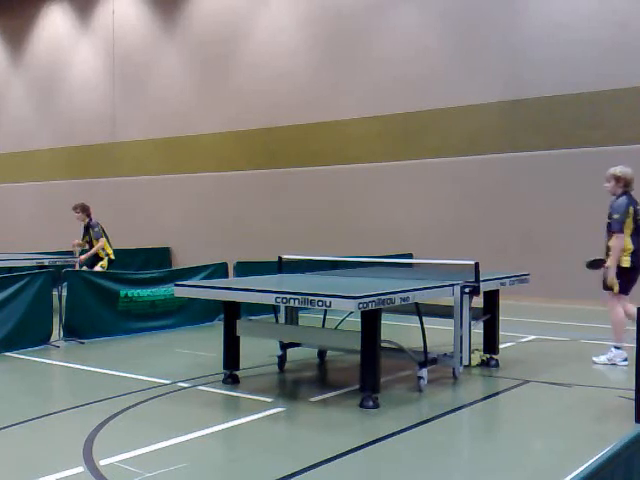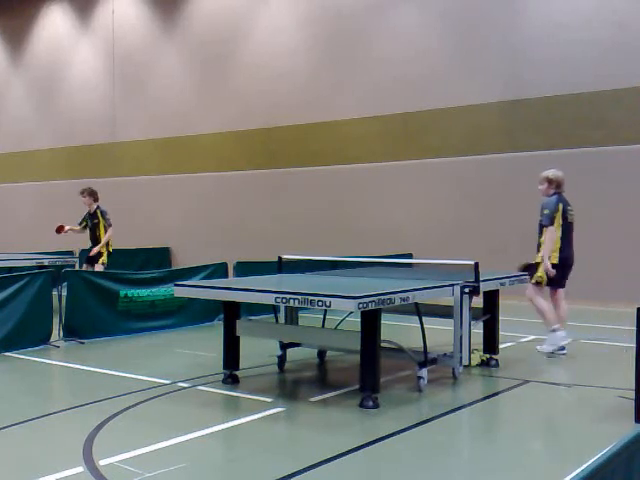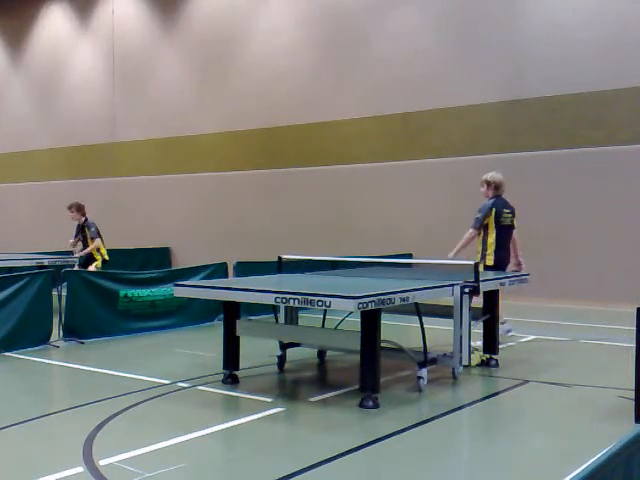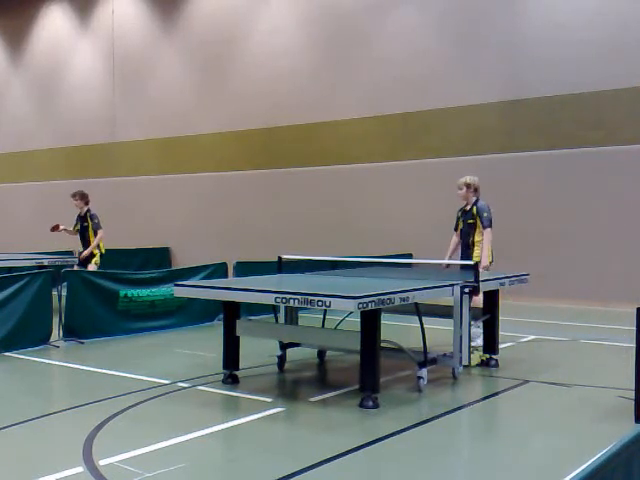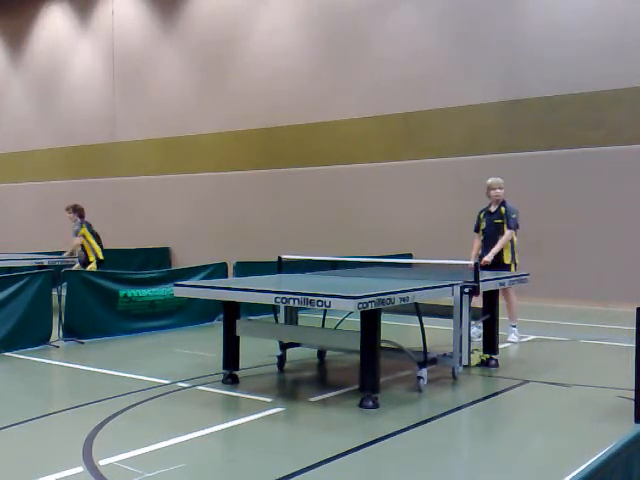
dt=0.7s
person 1, frame 1
left shoulder: (620, 204)
left elbow: (619, 237)
left wrist: (611, 266)
right wrist: (611, 256)
left hip: (622, 262)
left knee: (614, 303)
right knee: (621, 303)
left ankle: (618, 352)
person 1, frame 2
left shoulder: (550, 203)
right shoulder: (565, 203)
left elbow: (551, 232)
left wrist: (545, 258)
right wrist: (542, 255)
left hip: (552, 258)
right hip: (566, 258)
left knee: (533, 293)
right knee: (557, 297)
left ankle: (557, 332)
right ankle: (557, 340)
person 1, frame 3
left shoulder: (488, 206)
right shoulder: (509, 207)
left elbow: (473, 233)
right elbow: (513, 235)
left wrist: (453, 253)
right wrist: (517, 257)
left hip: (490, 258)
right hip: (503, 258)
right ankle: (502, 326)
person 1, frame 4
left shoulder: (481, 207)
right shoulder: (462, 211)
left elbow: (487, 233)
right elbow: (457, 236)
left wrist: (485, 258)
right wrist: (447, 257)
left hip: (478, 258)
right hip: (466, 258)
left knee: (475, 293)
right ankle: (475, 327)
person 1, frame 5
left shoulder: (509, 210)
right shoulder: (482, 213)
left elbow: (509, 234)
right elbow: (478, 237)
left wrist: (492, 253)
right wrist: (473, 258)
left hip: (504, 259)
right hip: (485, 259)
left knee: (507, 291)
left ankle: (513, 328)
right ankle: (479, 326)
